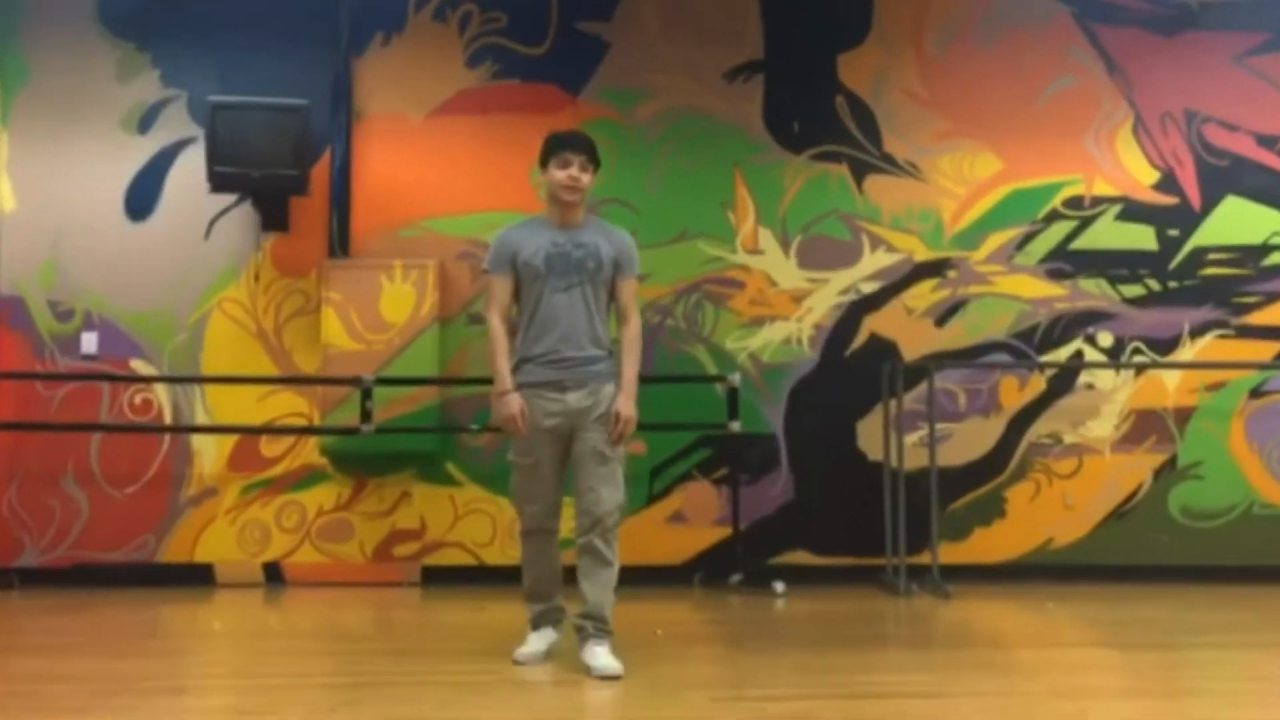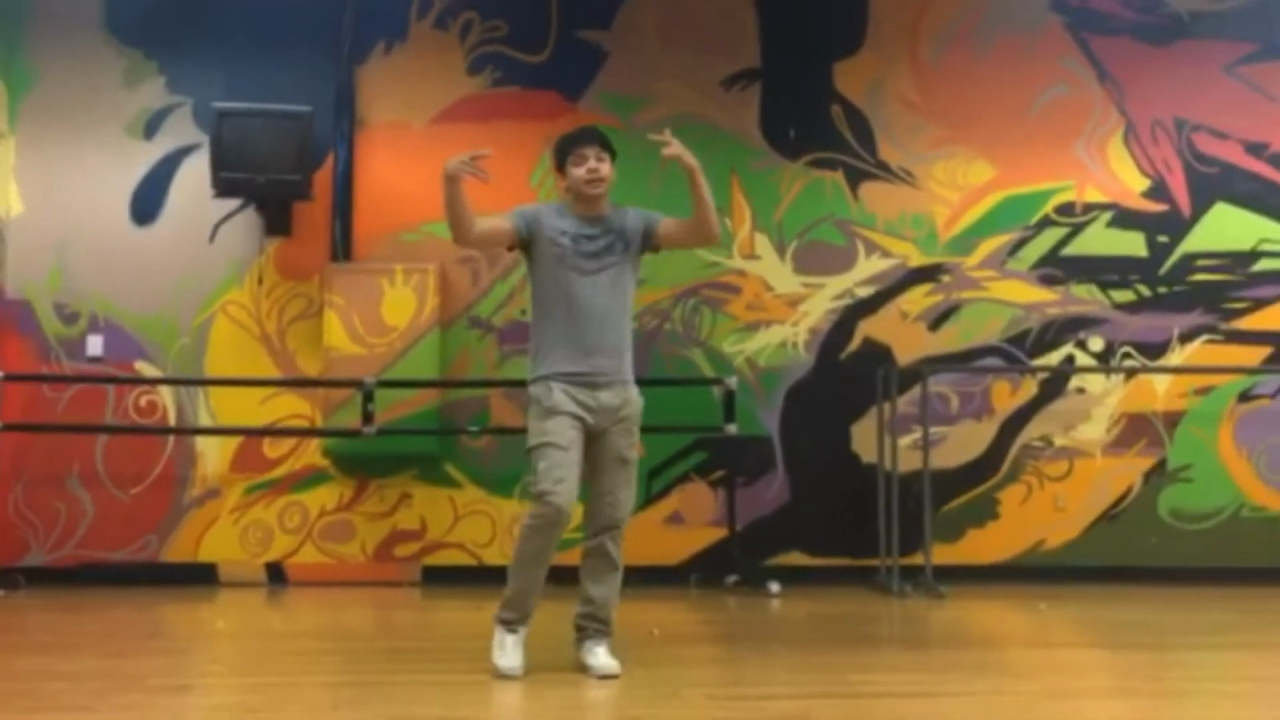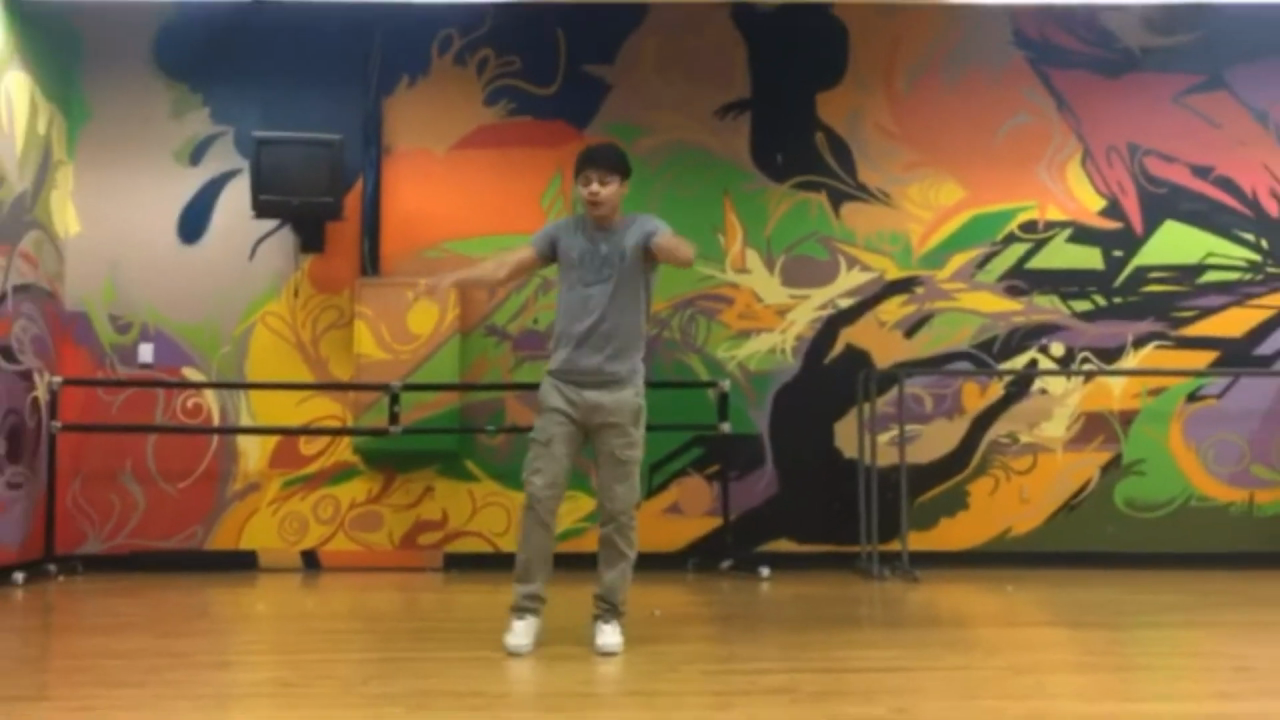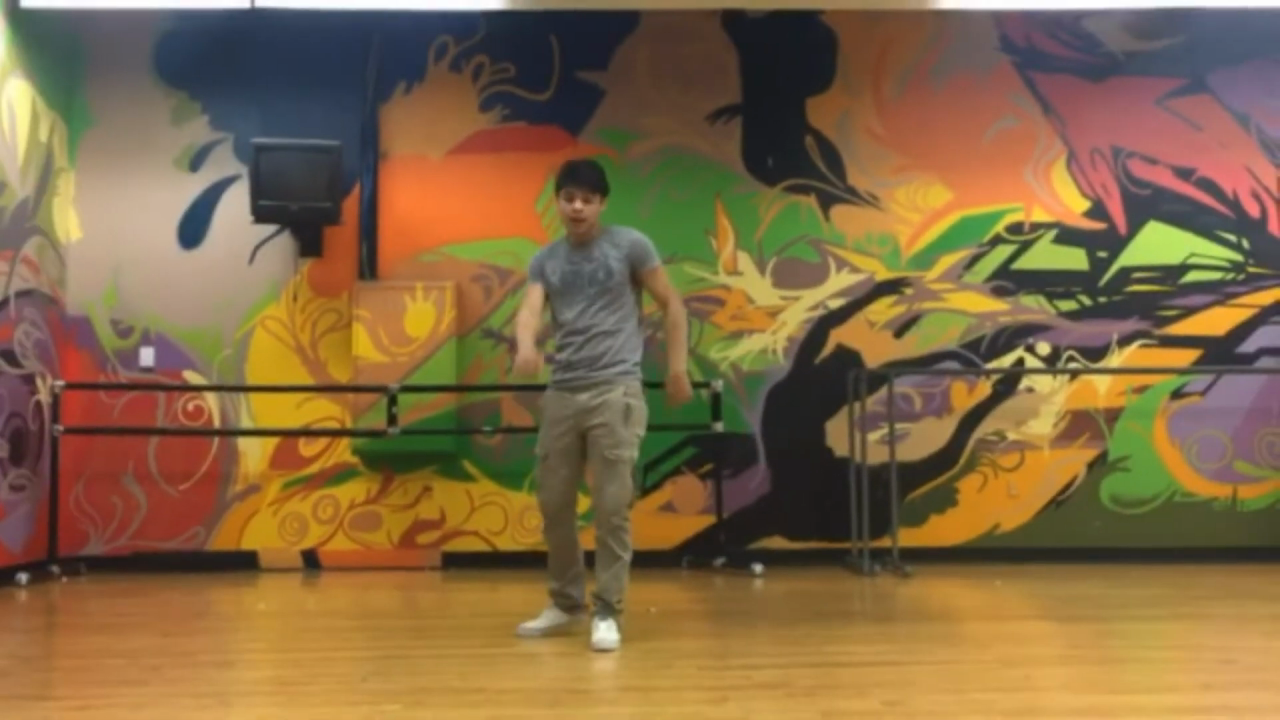
dt=0.7s
person 1, frame 1
left shoulder: (616, 242)
right shoulder: (512, 241)
left elbow: (630, 322)
right elbow: (496, 319)
left wrist: (628, 392)
right wrist: (505, 389)
left hip: (599, 393)
right hip: (534, 393)
left knee: (600, 515)
right knee: (537, 517)
left ankle: (595, 634)
right ankle: (546, 619)
person 1, frame 2
left shoulder: (633, 224)
right shoulder: (539, 221)
left elbow: (705, 234)
right elbow: (467, 236)
left wrist: (692, 170)
right wrist: (452, 185)
left hip: (619, 392)
right hip: (557, 388)
left knee: (610, 518)
right knee: (553, 503)
left ankle: (594, 635)
right ankle: (511, 621)
person 1, frame 3
left shoulder: (644, 229)
right shoulder: (562, 232)
left elbow: (683, 252)
right elbow: (509, 266)
left wrist: (670, 251)
right wrist: (455, 281)
left hip: (619, 393)
right hip: (562, 390)
left knee: (619, 509)
right knee: (540, 500)
left ankle: (609, 615)
right ankle: (528, 608)
person 1, frame 4
left shoulder: (631, 245)
right shoulder: (545, 260)
left elbow: (671, 304)
right elbow: (528, 313)
left wrist: (677, 366)
right wrist: (524, 348)
left hip: (616, 392)
right hip: (561, 394)
left knee: (612, 508)
right knee: (554, 505)
left ankle: (606, 612)
right ankle: (566, 603)
